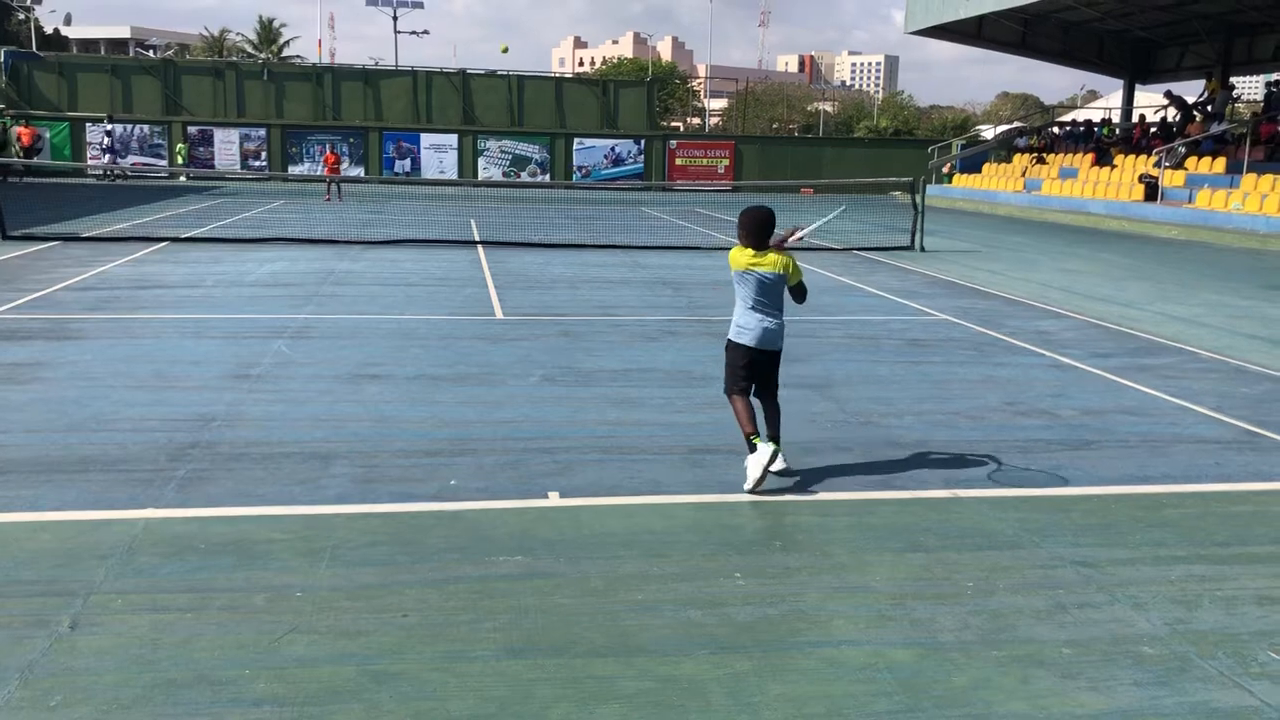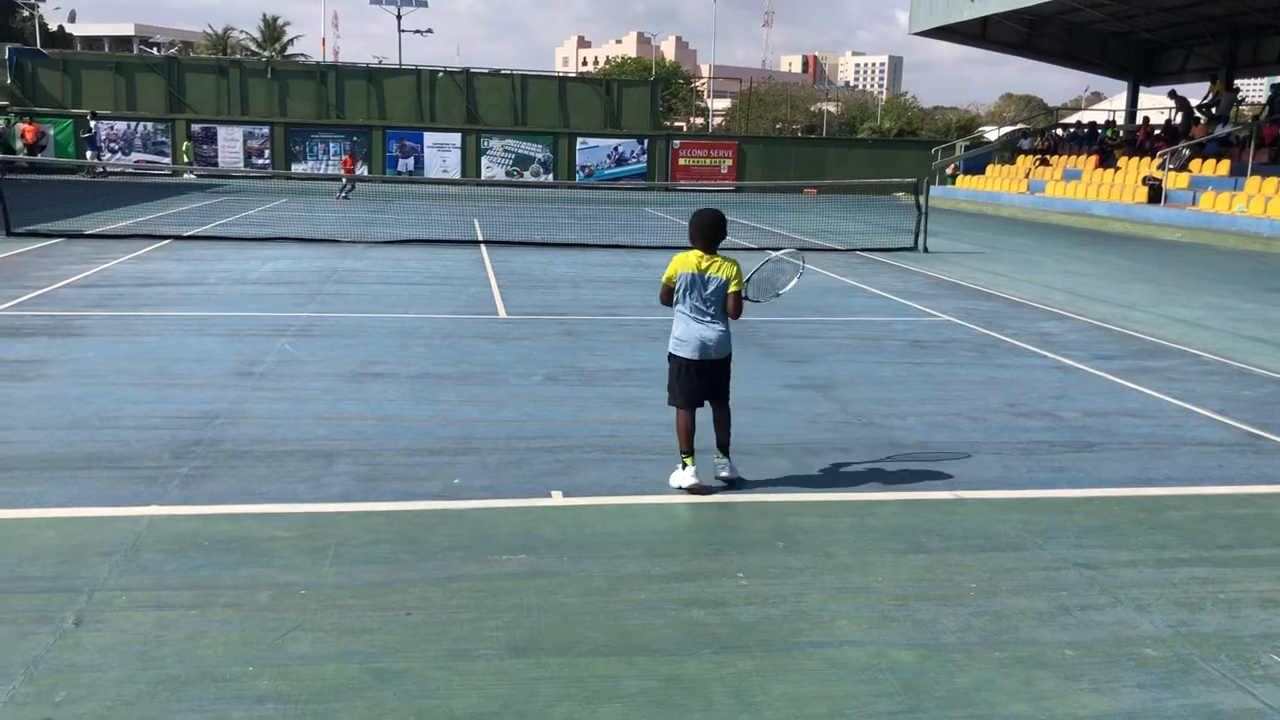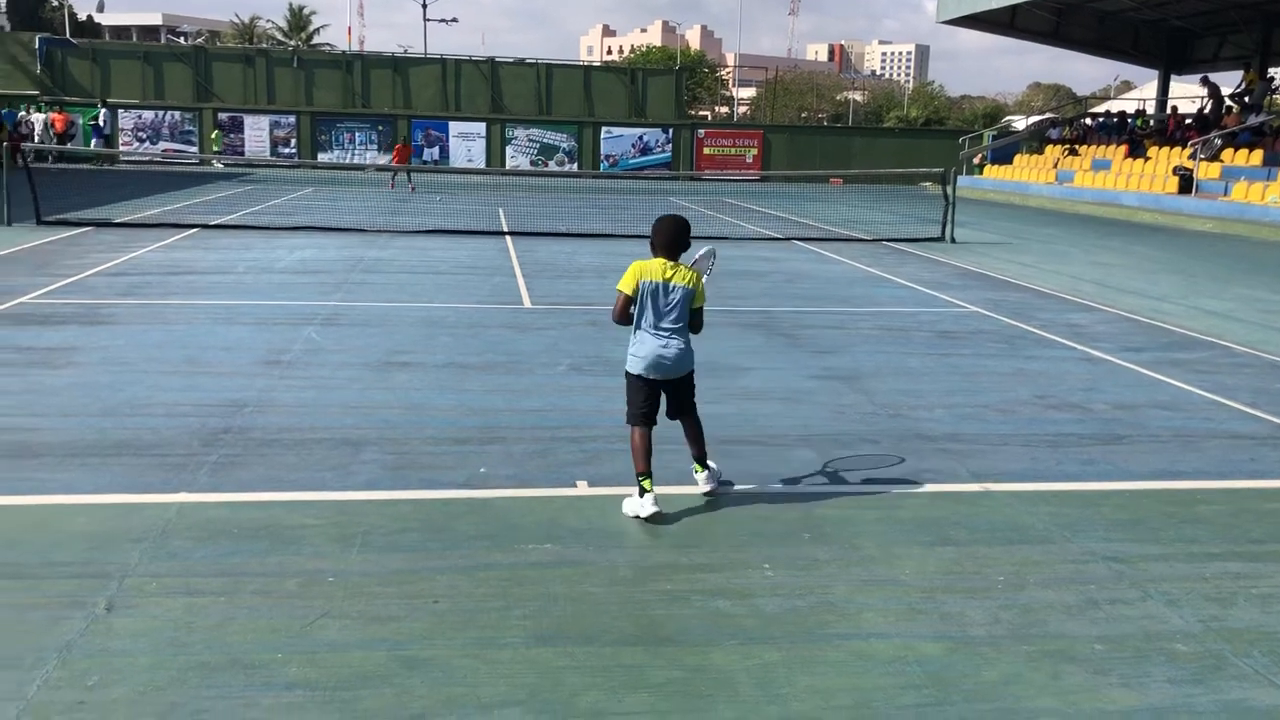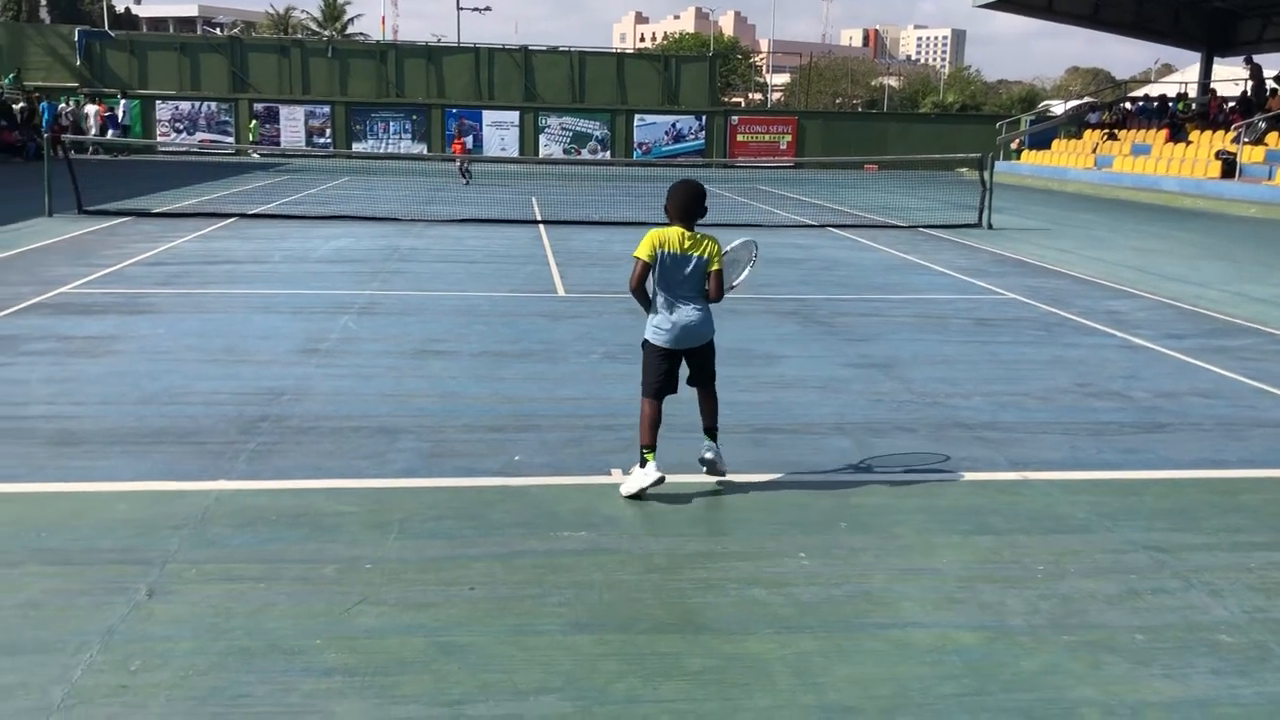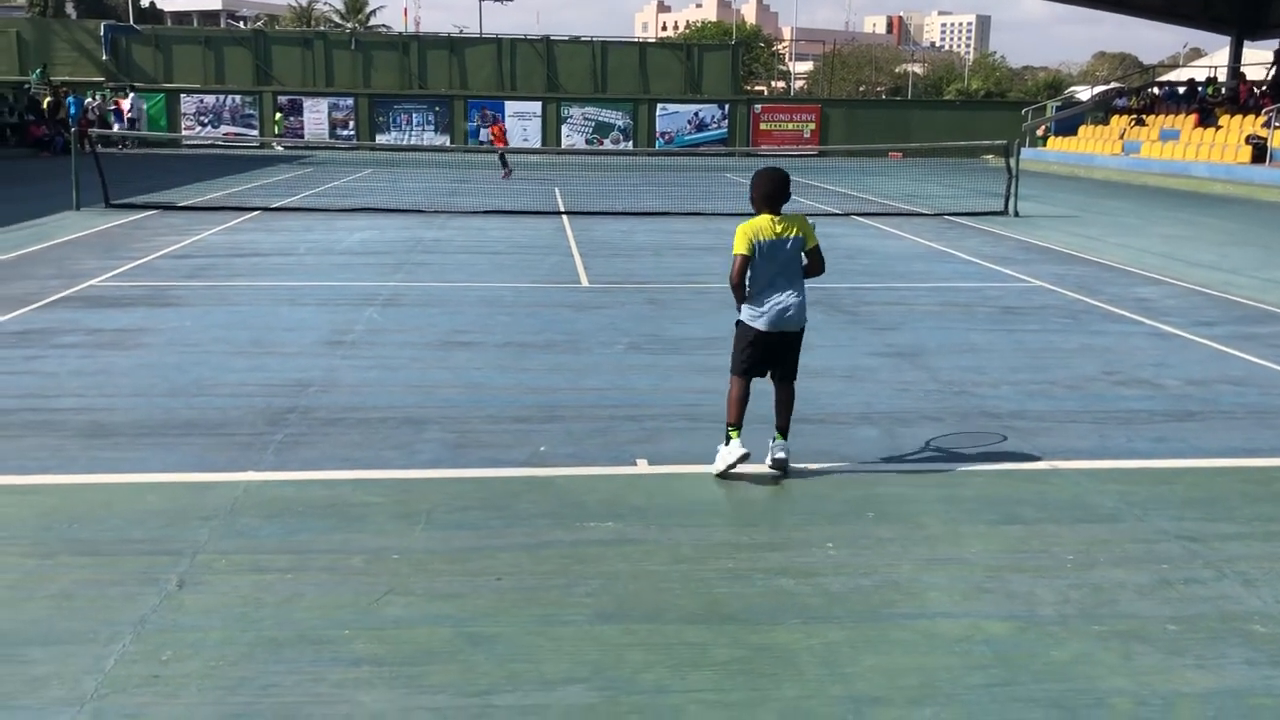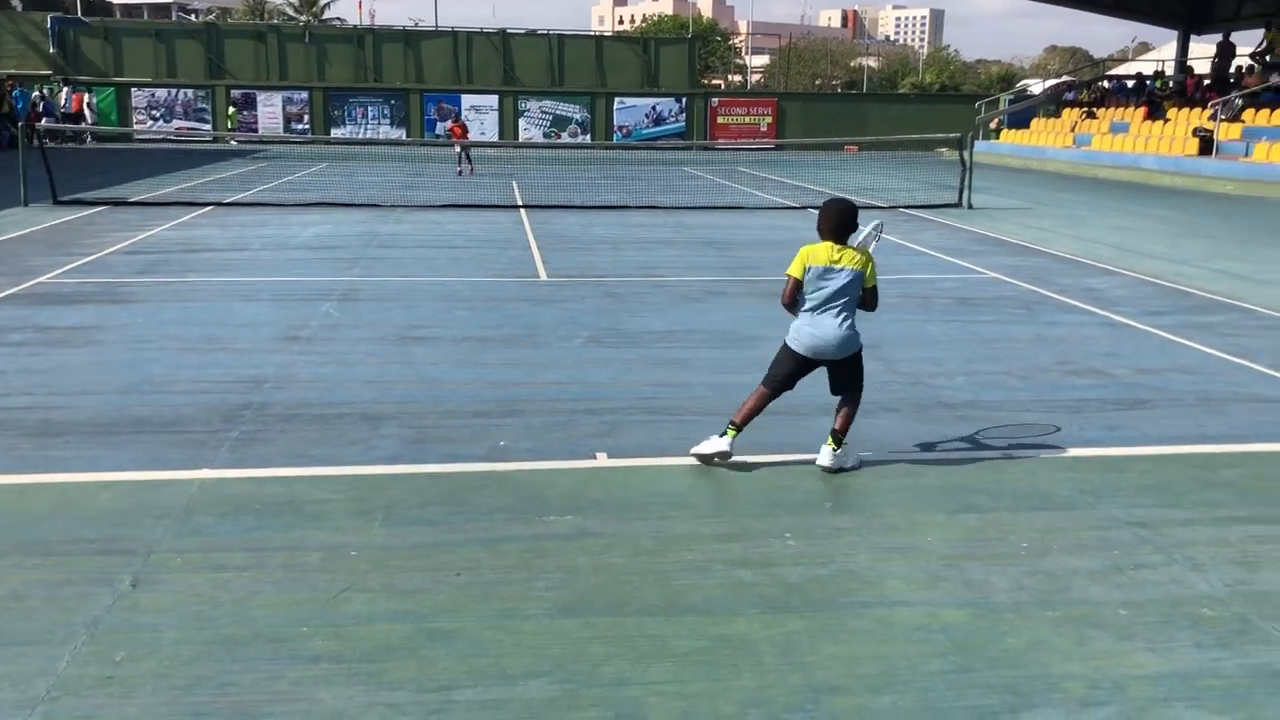
dt=0.5s
person 1, frame 1
left shoulder: (735, 256)
right shoulder: (785, 261)
right elbow: (800, 297)
left wrist: (779, 243)
left hip: (744, 337)
right hip: (773, 338)
left knee: (737, 393)
right knee: (768, 395)
left ankle: (758, 447)
right ankle: (773, 451)
person 1, frame 2
left shoulder: (679, 262)
right shoulder: (731, 268)
left elbow: (665, 299)
right elbow: (735, 312)
left hip: (685, 345)
right hip: (718, 347)
left knee: (683, 406)
right knee: (720, 403)
left ankle: (688, 468)
right ankle: (724, 460)
person 1, frame 3
left shoulder: (638, 270)
right shoulder: (692, 278)
left elbow: (618, 315)
right elbow: (695, 325)
left hip: (643, 361)
right hip: (679, 361)
left knee: (640, 424)
right knee: (688, 415)
left ankle: (645, 494)
right ankle: (704, 471)
person 1, frame 4
left shoulder: (655, 239)
right shoulder: (710, 246)
left elbow: (635, 284)
right elbow: (715, 294)
left wrist: (652, 305)
left hip: (662, 332)
right hip: (699, 332)
left knee: (651, 397)
right knee: (705, 386)
left ankle: (648, 465)
right ankle: (710, 445)
person 1, frame 5
left shoulder: (748, 230)
right shoulder: (801, 225)
left elbow: (736, 277)
right elbow: (818, 267)
left wrist: (742, 300)
left hip: (758, 317)
right hip: (793, 316)
left knee: (740, 377)
right knee: (785, 380)
left ankle: (733, 442)
right ankle: (780, 444)
person 1, frame 6
left shoulder: (806, 254)
right shoulder: (863, 260)
left elbow: (786, 300)
right elbow: (870, 304)
left hip: (802, 339)
right hip: (842, 343)
left knee: (768, 389)
right knee: (851, 392)
left ankle: (725, 438)
right ankle: (833, 449)
